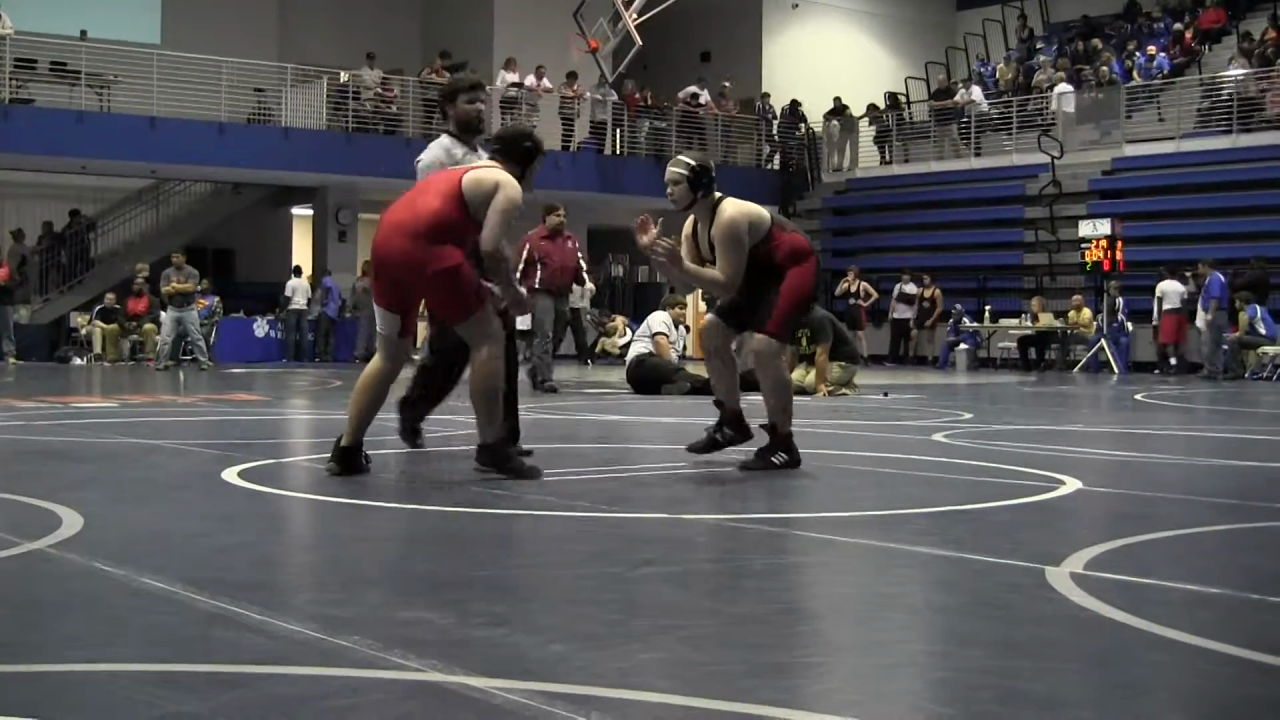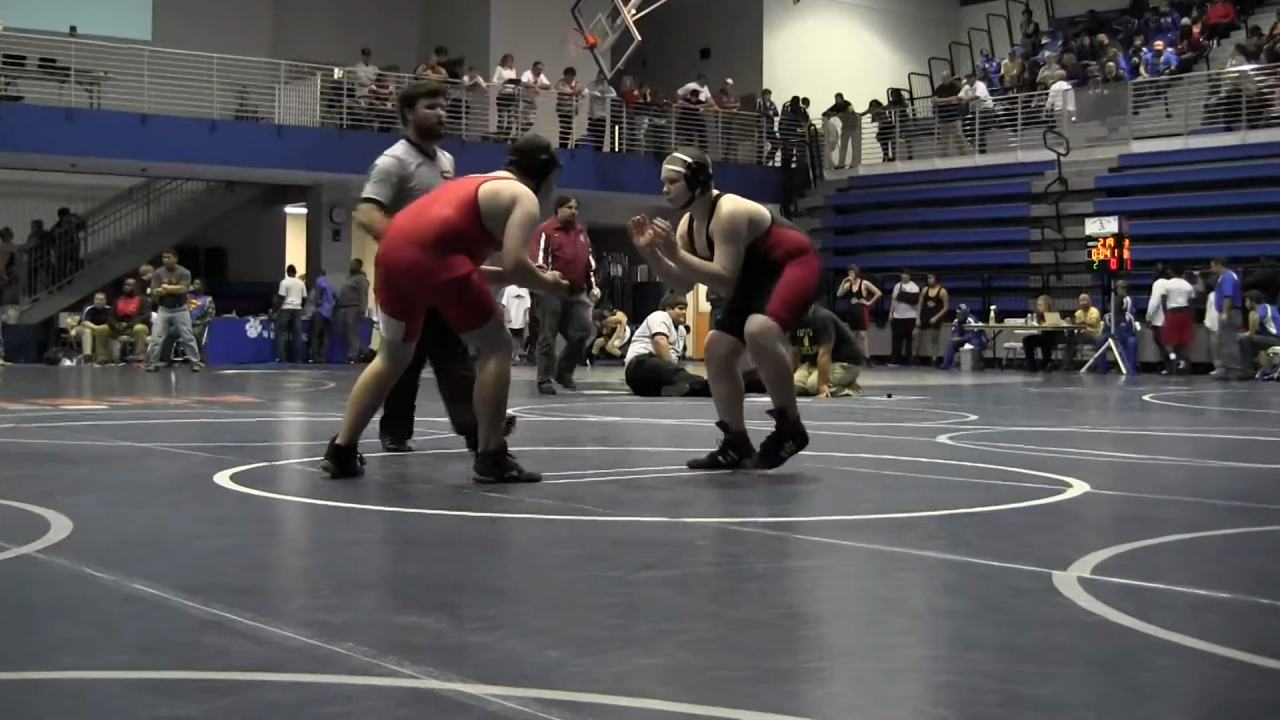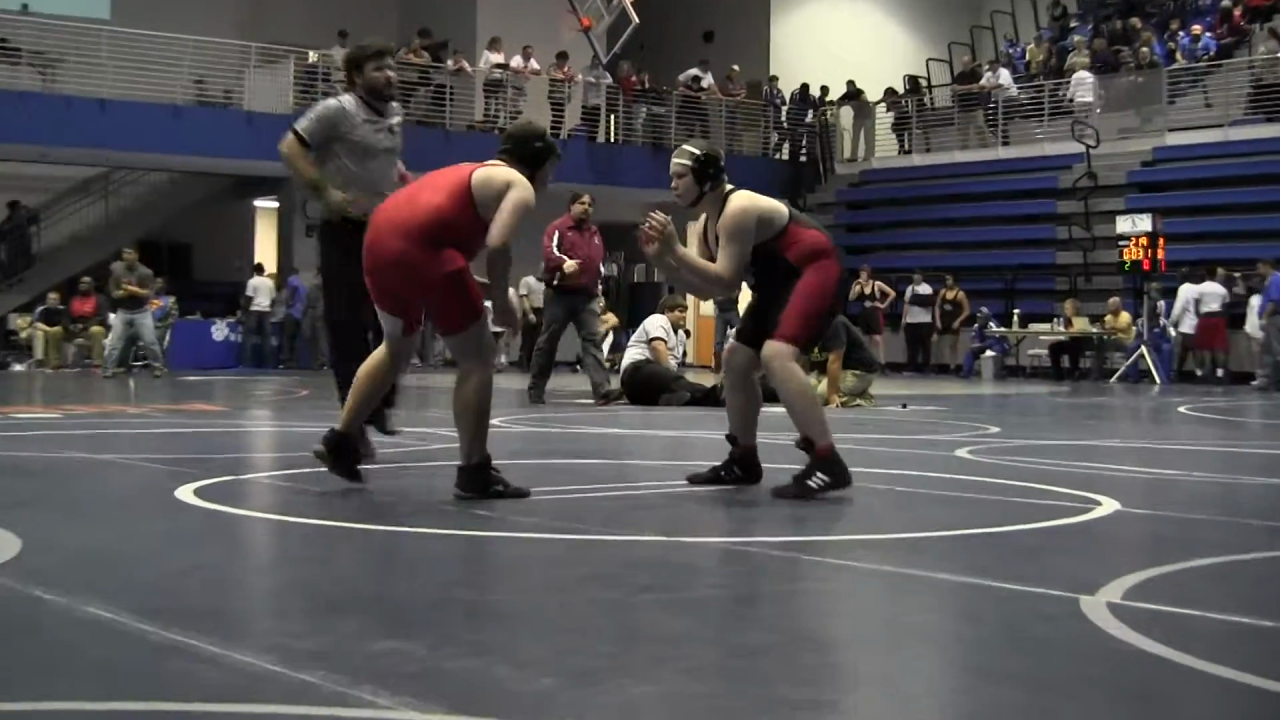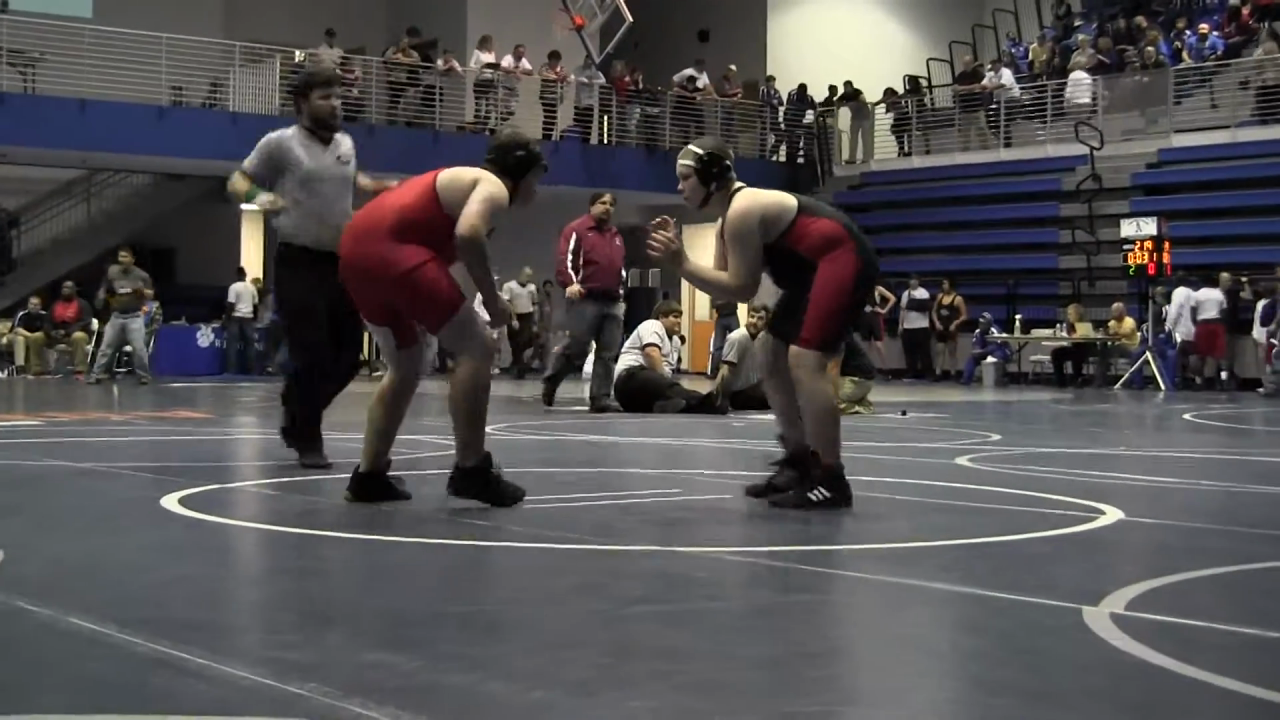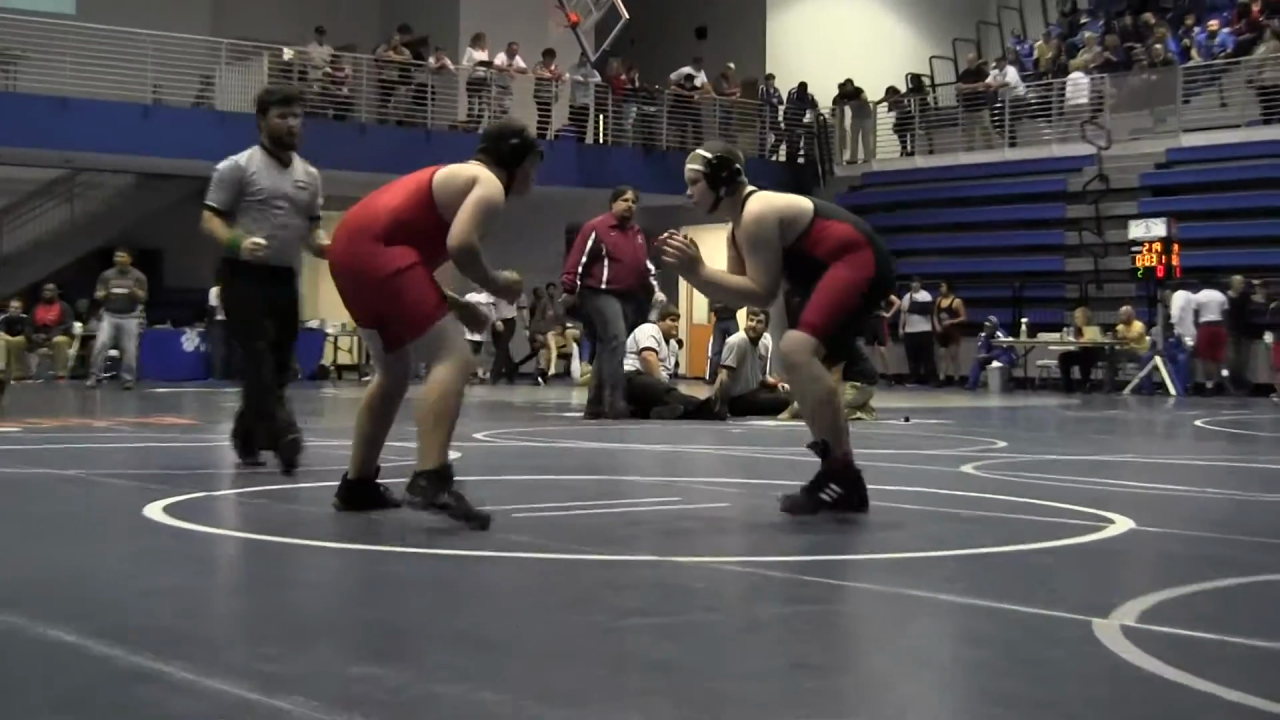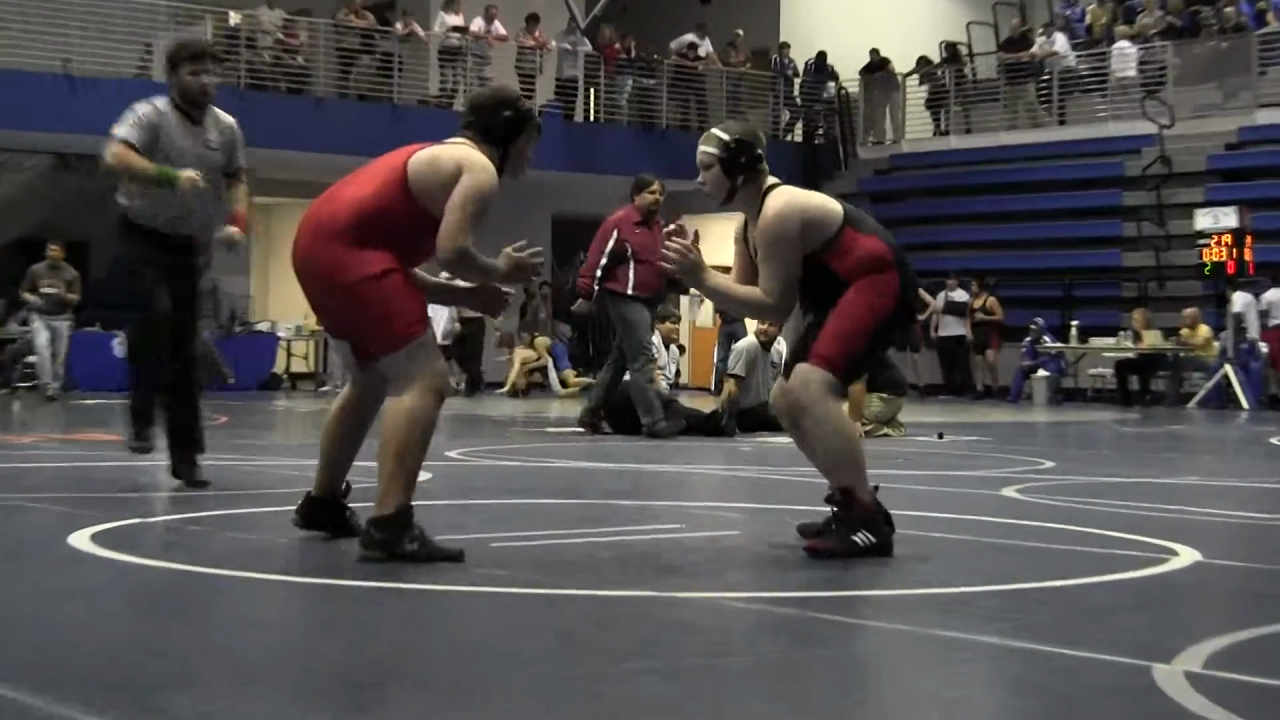
dt=0.2s
person 1, frame 1
left shoulder: (482, 156)
right shoulder: (438, 155)
left hip: (486, 263)
left knee: (503, 351)
right knee: (450, 353)
left ankle: (503, 436)
right ankle: (411, 417)
person 1, frame 2
left shoulder: (446, 160)
right shoulder: (394, 162)
right elbow: (367, 215)
left knee: (455, 352)
right knee: (407, 355)
left ankle: (471, 425)
right ankle: (395, 429)
person 1, frame 3
left shoulder: (393, 111)
right shoulder: (337, 110)
right elbow: (289, 147)
left wrist: (406, 180)
right wrist: (323, 189)
right hip: (345, 235)
right knee: (350, 330)
left ankle: (378, 403)
person 1, frame 4
left shoulder: (345, 145)
right shoulder: (280, 143)
right elbow: (238, 182)
left wrist: (380, 188)
right wrist: (258, 194)
left hip: (339, 265)
right hip: (297, 265)
left knee: (347, 358)
right knee: (311, 356)
left ankle: (295, 421)
right ankle: (308, 444)
person 1, frame 5
left shoulder: (309, 173)
right shoulder: (237, 167)
left elbow: (313, 226)
right elbow: (208, 221)
left wrist: (324, 246)
right wrist: (239, 242)
left hip: (285, 280)
right hip: (244, 279)
left knee: (276, 367)
right knee: (259, 362)
left ankle: (247, 441)
right ankle: (282, 438)
person 1, frame 6
left shoulder: (226, 127)
right shoulder: (149, 115)
left elbow: (236, 182)
right elbow: (114, 158)
left wrist: (236, 222)
right wrist: (169, 176)
left hip: (187, 249)
right hip: (139, 241)
left knee: (183, 346)
right knee: (156, 314)
left ankle: (185, 455)
right ankle: (143, 413)
person 2, frame 1
left shoulder: (462, 173)
right shoulder: (507, 185)
right elbow: (491, 248)
left wrist: (483, 287)
right wrist: (512, 293)
left hip: (387, 242)
right hip: (424, 248)
left knee: (390, 353)
right knee: (489, 340)
left ankle: (346, 450)
right ankle: (493, 449)
person 2, frame 2
left shoulder: (477, 184)
right shoulder: (525, 198)
right elbow: (514, 262)
left wrist: (499, 277)
right wrist: (541, 281)
left hip: (393, 248)
right hip: (433, 256)
left knee: (392, 356)
right knee: (496, 348)
left ankle: (341, 450)
right ankle: (492, 458)
person 2, frame 3
left shoulder: (472, 174)
right shoulder: (521, 187)
right elbow: (497, 245)
left wrist: (484, 293)
right wrist: (503, 298)
left hip: (381, 238)
right hip: (418, 249)
left knee: (397, 347)
right knee: (478, 356)
left ankle: (341, 439)
right ankle: (475, 473)
person 2, frame 4
left shoulder: (460, 179)
right shoulder: (493, 187)
right elbow: (468, 234)
right wrist: (493, 299)
left hip: (357, 248)
right hip: (391, 249)
left knee: (405, 367)
right knee: (477, 348)
left ankle: (369, 476)
right ankle: (472, 469)
person 2, frame 5
left shoulder: (456, 176)
right shoulder: (490, 185)
right elbow: (460, 246)
left wrist: (459, 307)
right wrist: (496, 284)
left hip: (350, 248)
right hip: (381, 252)
left knee: (395, 370)
right knee: (452, 360)
left ankle: (357, 483)
right ankle: (431, 482)
person 2, frame 6
right shoulder: (480, 169)
left elbow: (399, 270)
right elbow: (452, 251)
left wrist: (465, 294)
right wrist: (501, 272)
left hip: (317, 245)
right hip: (350, 251)
left knee: (373, 380)
right knee: (424, 380)
person 3, frame 1
left shoulder: (730, 217)
right shoulder: (693, 225)
left elbow: (727, 286)
right elbow: (691, 283)
left wrist: (680, 264)
right wrist: (655, 253)
left hip: (795, 268)
right hip: (760, 276)
left knee: (763, 348)
right knee: (711, 331)
left ankle: (783, 443)
right ankle: (731, 422)
person 3, frame 2
left shoulder: (729, 213)
right shoulder: (688, 223)
left elbow: (724, 280)
right elbow: (684, 281)
left wrist: (674, 252)
right wrist: (649, 251)
left hip: (795, 265)
right hip: (758, 278)
left knee: (760, 331)
right knee: (716, 351)
left ankle: (790, 427)
right ankle: (737, 443)
person 3, frame 3
left shoulder: (739, 210)
right shoulder: (707, 222)
left elbow: (727, 283)
right elbow: (704, 288)
left wrist: (675, 250)
right wrist: (661, 256)
left hip: (817, 270)
right hip: (785, 282)
left knee: (777, 356)
right knee: (735, 362)
left ankle: (828, 464)
right ankle: (743, 459)
person 3, frame 4
left shoulder: (743, 210)
right shoulder: (730, 215)
left elbow: (741, 289)
right elbow: (723, 285)
left wrist: (681, 262)
right wrist: (675, 255)
left hip: (839, 258)
right hip: (816, 269)
left knee: (803, 363)
right knee: (772, 359)
left ankle: (830, 479)
right ankle: (798, 460)
person 3, frame 5
left shoulder: (758, 215)
right shoulder: (738, 225)
left elbow: (761, 294)
right elbow: (732, 295)
left wrist: (697, 270)
right wrist: (688, 267)
left hip: (856, 263)
right hip: (831, 272)
left knee: (796, 352)
right knee: (800, 361)
left ankle: (844, 475)
right ankle: (836, 474)
person 3, frame 6
left shoulder: (779, 212)
right shoulder: (750, 222)
left elbow: (773, 306)
right elbow: (743, 294)
left wrist: (701, 277)
right wrist: (692, 271)
left hip: (875, 286)
right hip: (840, 295)
left knee: (808, 389)
right knee: (787, 404)
left ankle: (870, 521)
right ankle: (851, 498)
person 4, frame 1
left shoulder: (571, 240)
right shoulder: (533, 239)
left elbow: (579, 264)
right elbow: (522, 265)
left wrist: (586, 282)
left hip: (562, 296)
right hip: (541, 295)
left knee: (555, 338)
right knee: (545, 336)
left ankle: (536, 370)
person 4, frame 2
left shoulder: (582, 233)
right shoulder: (545, 231)
left elbow: (589, 261)
right elbow: (538, 256)
left wrist: (593, 286)
left hip: (578, 292)
left knee: (585, 330)
right knee: (548, 336)
left ankle: (562, 371)
right ankle: (544, 380)
person 4, frame 3
left shoulder: (594, 234)
right shoulder: (557, 228)
right elbow: (550, 252)
left wrist: (598, 291)
right wrist: (565, 262)
left hip: (588, 297)
right hip: (561, 294)
left knee: (593, 340)
right knee: (548, 342)
left ankle: (602, 388)
right ankle: (535, 388)
person 4, frame 4
left shoulder: (615, 236)
right shoulder: (576, 229)
right elbow: (566, 258)
left wrist: (619, 296)
right wrist: (571, 283)
left hip: (609, 301)
right hip: (583, 298)
left knee: (609, 350)
right knee: (576, 346)
left ankle: (601, 398)
right ankle: (551, 381)
person 4, frame 5
left shoulder: (637, 233)
right shoulder: (597, 227)
left elbow: (645, 265)
right elbow: (578, 258)
left wrist: (655, 290)
right wrist: (571, 290)
left hip: (628, 299)
right hip: (602, 294)
left knee: (607, 350)
right knee: (614, 345)
left ankle: (595, 405)
right ankle: (614, 401)
person 4, frame 6
left shoulder: (660, 227)
right shoulder: (619, 223)
right elbow: (599, 259)
right wrist: (587, 296)
left hip: (650, 302)
right hip: (626, 301)
left knee: (619, 360)
right knee: (642, 359)
left ankle: (591, 412)
right ankle: (653, 421)
